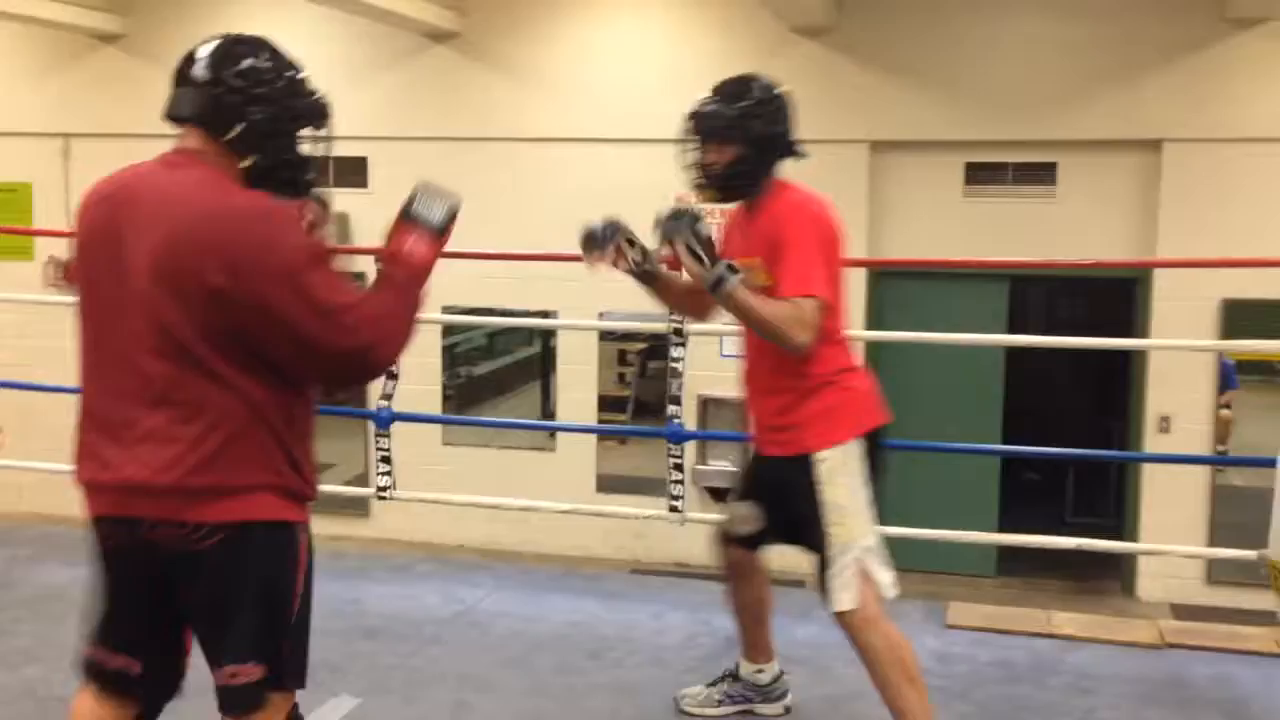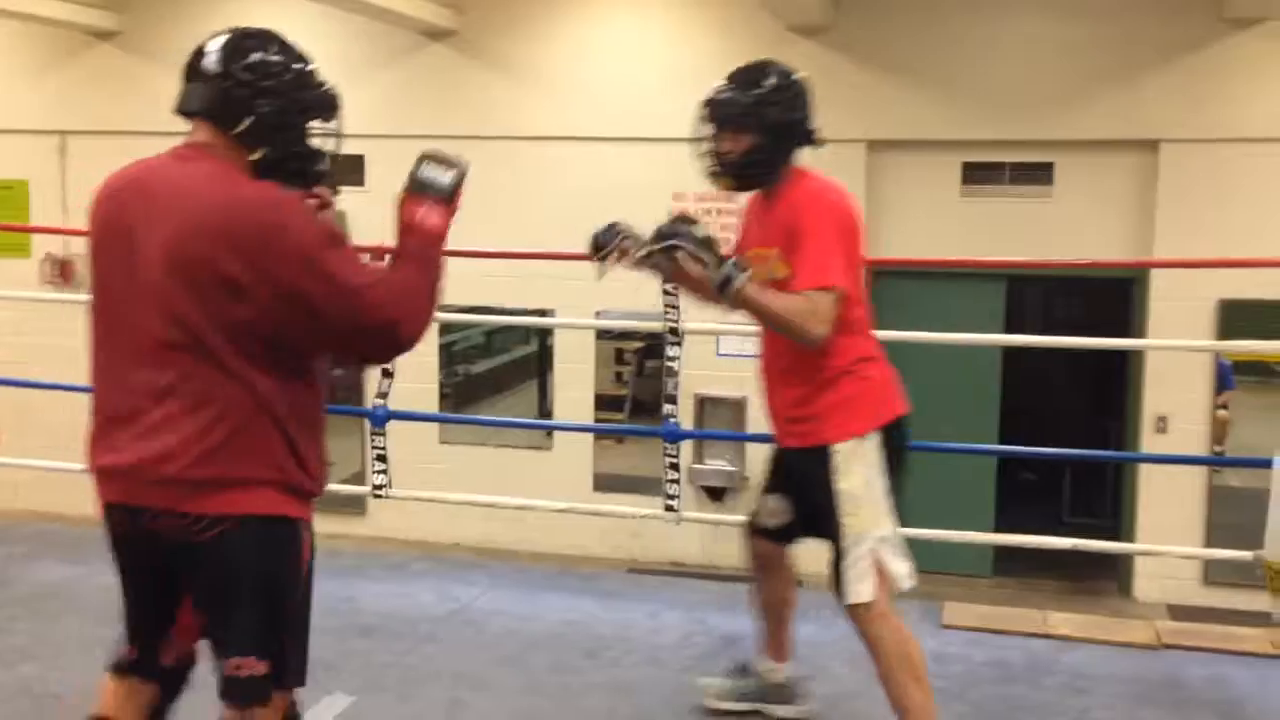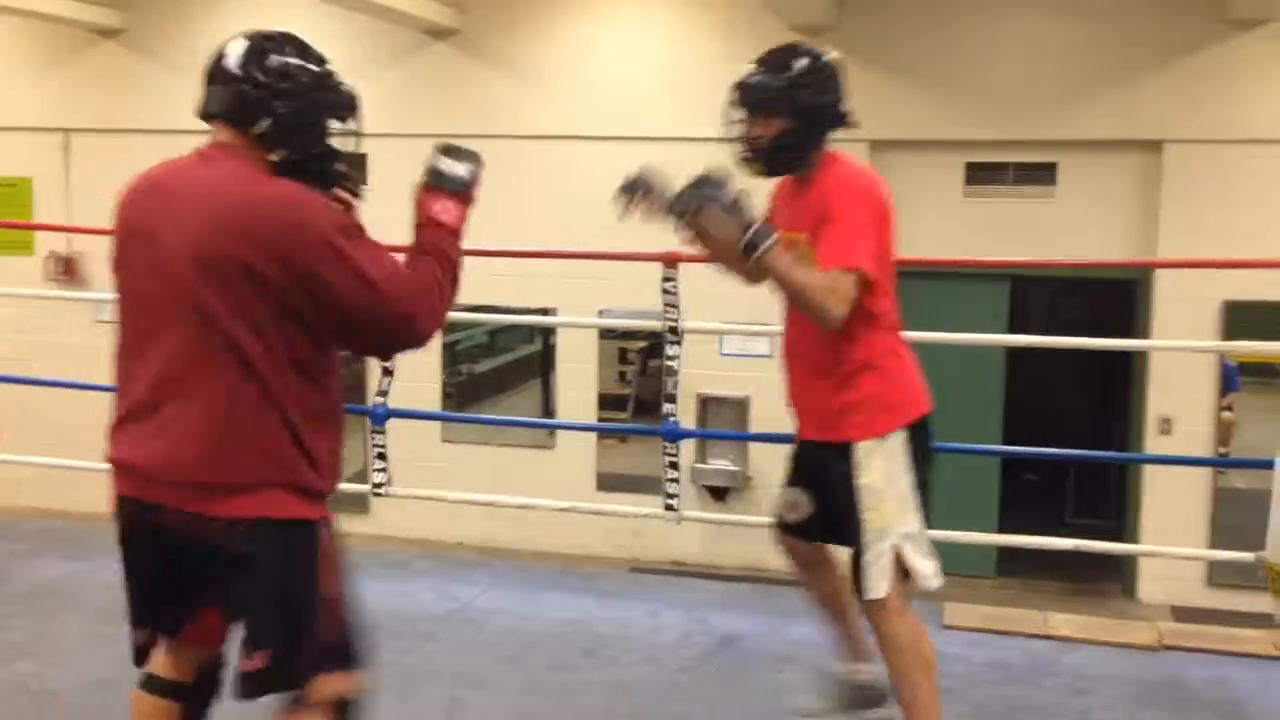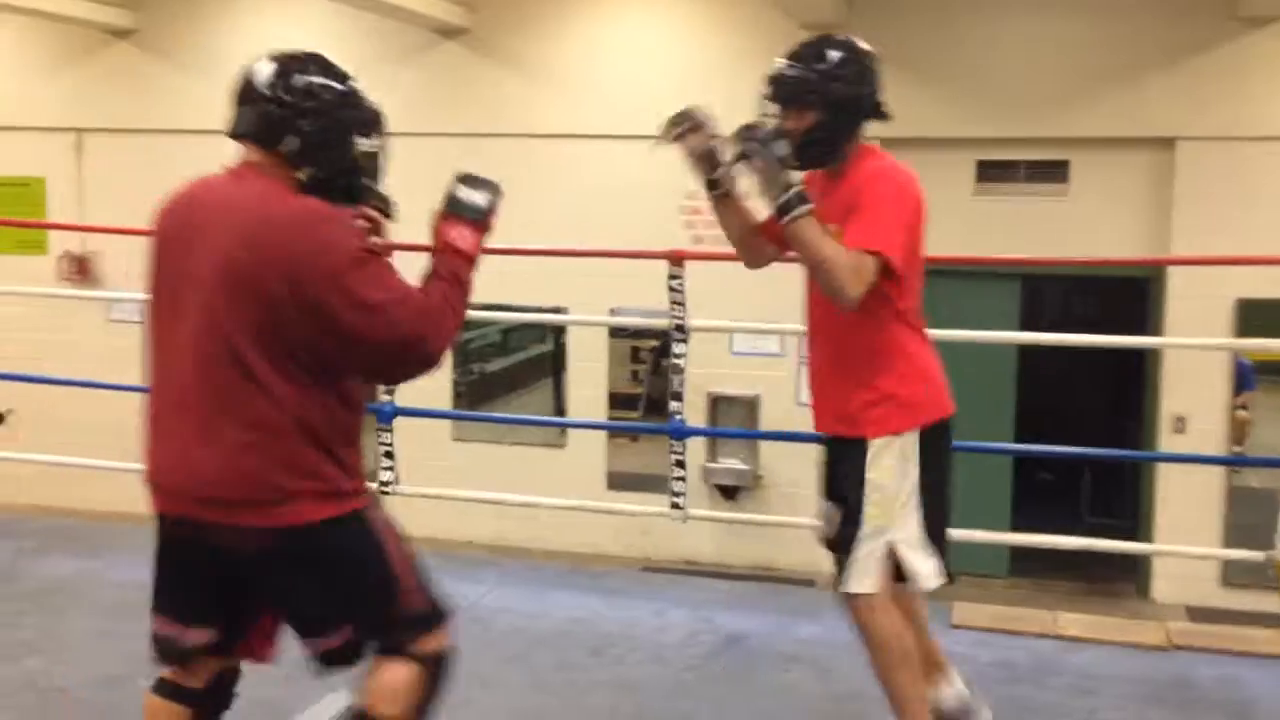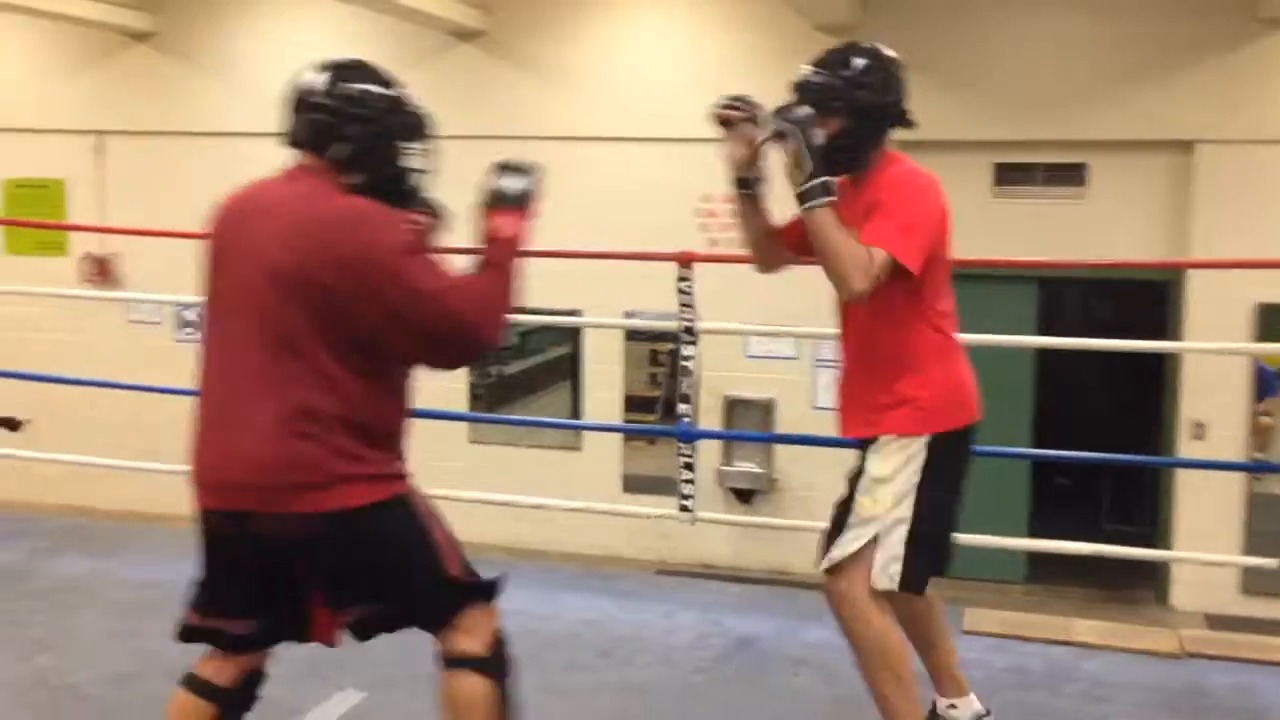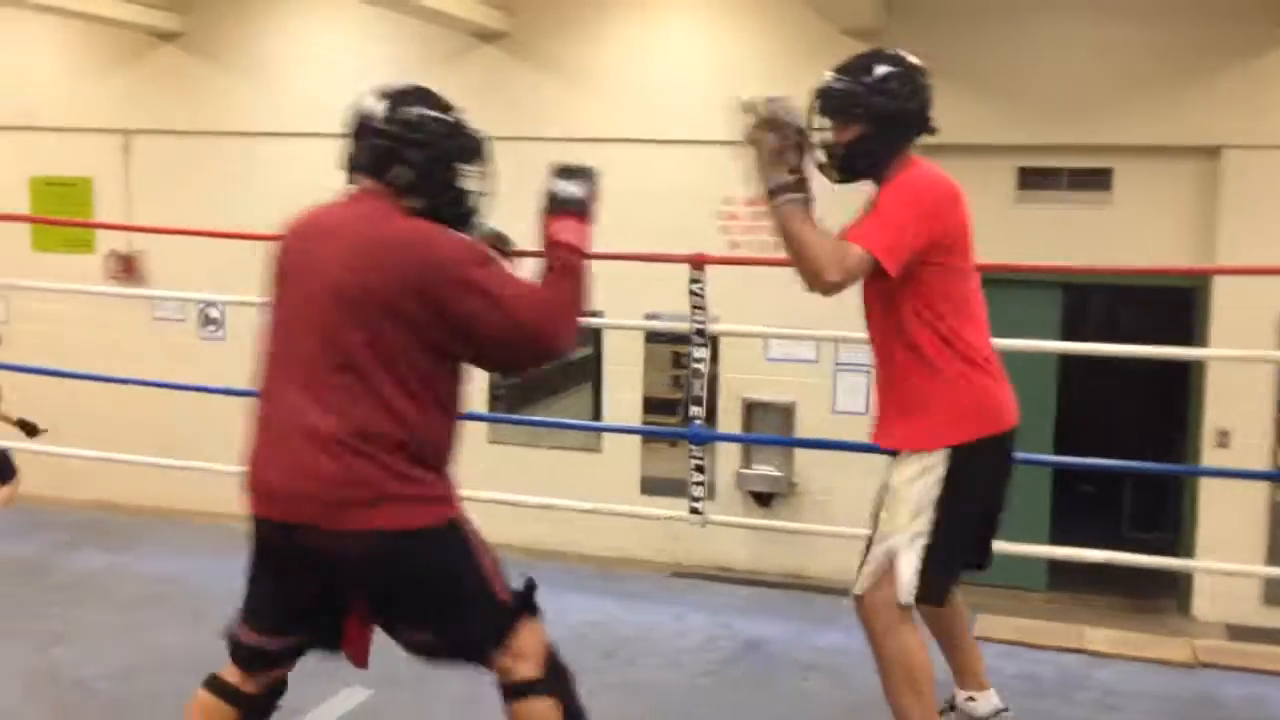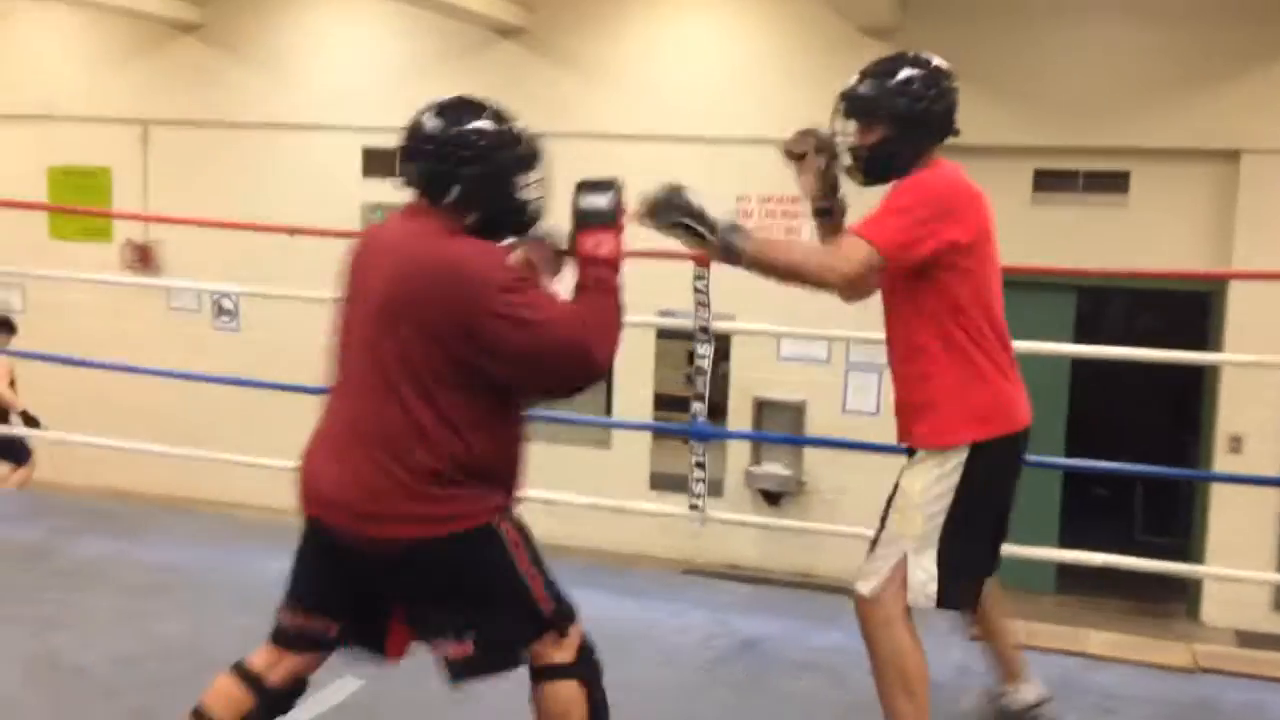
dt=0.1s
person 1, frame 1
left shoulder: (800, 215)
right shoulder: (742, 218)
left elbow: (798, 332)
right elbow: (699, 305)
left wrist: (717, 273)
right wrist: (638, 262)
left hip: (832, 430)
right hip: (780, 431)
left knee: (855, 603)
right knee: (739, 546)
person 1, frame 2
left shoulder: (819, 204)
right shoulder: (761, 205)
left elbow: (813, 324)
right elbow: (722, 294)
left wrist: (725, 269)
right wrist: (655, 256)
left hip: (851, 422)
right hip: (801, 422)
left knee: (866, 595)
right knee: (767, 542)
person 1, frame 3
left shoulder: (852, 188)
right shoulder: (795, 190)
left elbow: (833, 304)
right elbow: (750, 270)
left wrist: (750, 229)
right wrist: (675, 207)
left hip: (876, 415)
right hip: (827, 415)
left knee: (884, 588)
right knee: (800, 539)
person 1, frame 4
left shoulder: (883, 181)
right shoulder: (823, 182)
left elbow: (850, 285)
right elbow: (758, 251)
left wrist: (785, 194)
right wrist: (715, 171)
left hip: (895, 414)
right hip: (852, 413)
left knee: (870, 588)
right knee: (861, 564)
person 1, frame 5
left shoulder: (906, 187)
right shoulder: (860, 188)
left elbow: (857, 279)
right elbow: (769, 254)
left wrist: (813, 189)
right wrist: (746, 162)
left hip: (920, 418)
right hip: (897, 416)
left knee: (850, 582)
right knee: (894, 575)
person 1, frame 6
left shoulder: (921, 191)
right shoulder: (898, 192)
left elbow: (829, 274)
right elbow: (824, 268)
left wrist: (784, 185)
right wrist: (784, 172)
left hip: (949, 426)
right hip: (941, 421)
left knee: (883, 598)
right knee: (922, 577)
person 1, frame 7
left shoulder: (937, 189)
right shoulder: (927, 193)
left elbow: (841, 272)
right elbow: (851, 271)
left wrist: (718, 234)
right wrist: (826, 186)
left hip: (965, 429)
right hip: (977, 421)
left knee: (882, 598)
right knee: (953, 565)
person 2, frame 1
left shoulder: (106, 200)
right shoulder: (251, 225)
right elbow: (360, 348)
right wrist: (413, 250)
left hip: (121, 496)
right hip: (236, 506)
person 2, frame 2
left shoulder: (120, 193)
right shoulder: (264, 214)
right elbow: (385, 325)
right wrist: (427, 218)
left hip: (134, 487)
right hip: (239, 499)
left knee: (151, 661)
person 2, frame 3
left shoulder: (145, 194)
right shoulder: (284, 211)
right elbow: (403, 318)
right wrist: (443, 207)
left hip: (150, 482)
right hip: (255, 493)
left knee: (179, 657)
person 2, frame 4
left shoulder: (183, 210)
right shoulder: (311, 231)
right elbow: (411, 343)
right wrist: (460, 238)
left hip: (190, 493)
right hip: (295, 503)
left knee: (196, 665)
right knee: (421, 644)
person 2, frame 5
left shoulder: (241, 211)
right shoulder: (363, 228)
right elbow: (467, 330)
right wrist: (507, 229)
left hip: (232, 483)
right hip: (340, 488)
left knee: (230, 654)
right knee: (472, 626)
person 2, frame 6
left shoulder: (307, 233)
right shoulder: (426, 253)
right elbow: (540, 334)
right wrist: (568, 233)
left hip: (285, 494)
right hip: (388, 510)
left knee: (255, 665)
right knee: (521, 645)
person 2, frame 7
left shoulder: (388, 241)
right shoulder: (460, 269)
right elbow: (575, 357)
right wrist: (602, 247)
left hip: (338, 494)
right hip: (435, 512)
left knee: (291, 651)
right knee: (560, 646)
